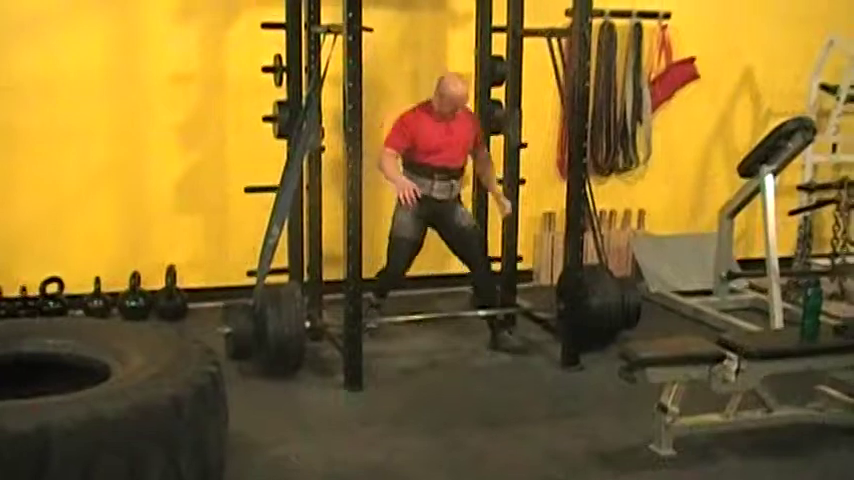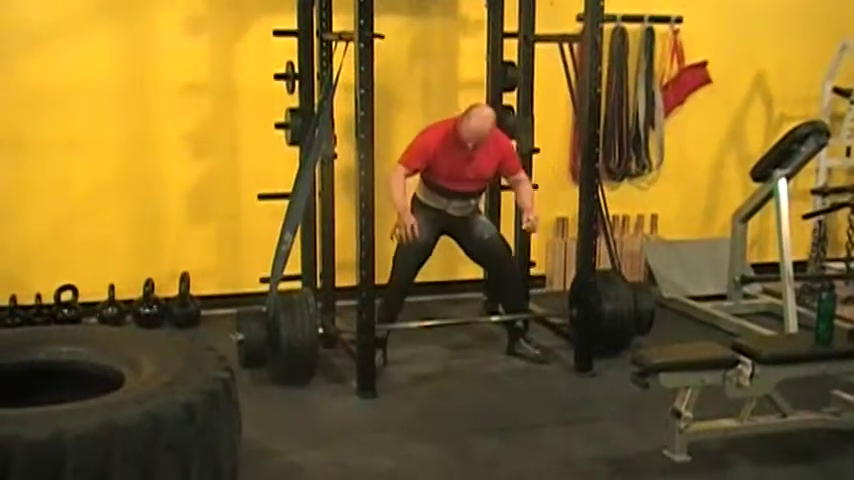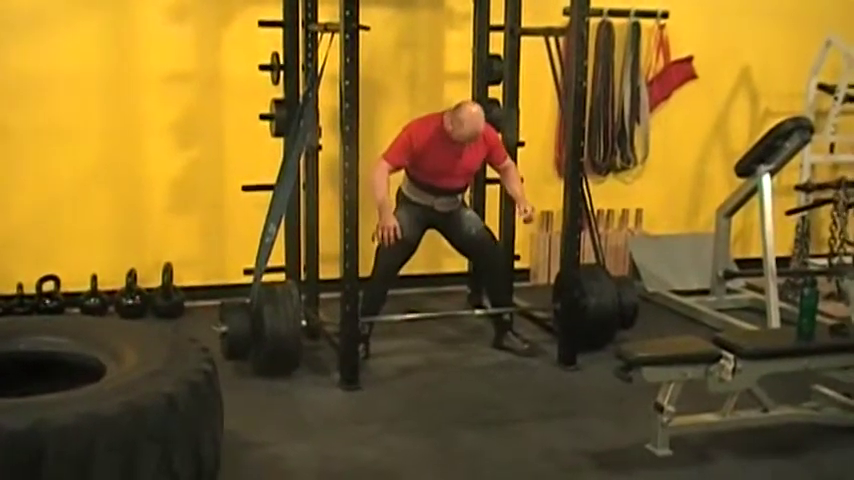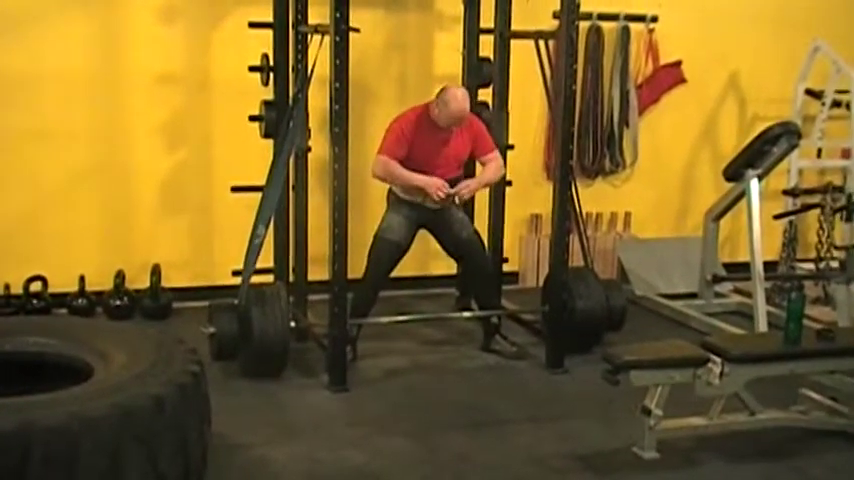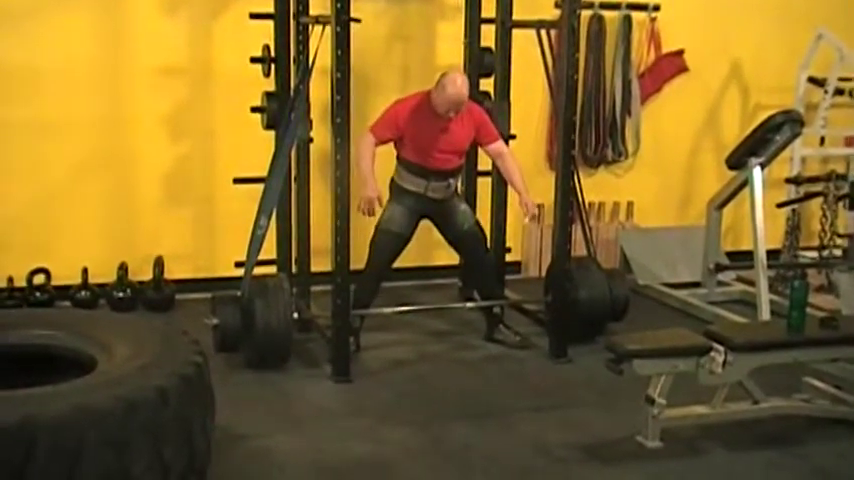
dt=1s
person 1, frame 1
left shoulder: (470, 121)
right shoulder: (412, 120)
left elbow: (482, 157)
right elbow: (386, 157)
left wrist: (497, 194)
right wrist: (400, 180)
left hip: (450, 201)
right hip: (415, 199)
left knee: (479, 257)
right knee: (398, 263)
left ankle: (498, 329)
right ankle: (374, 304)
person 1, frame 2
left shoulder: (501, 144)
right shoulder: (434, 136)
left elbow: (519, 179)
right elbow: (398, 174)
left wrist: (528, 210)
right wrist: (403, 213)
left hip: (469, 213)
right hip: (429, 210)
left knee: (506, 267)
right knee: (403, 272)
left ankle: (518, 336)
right ankle: (378, 341)
person 1, frame 3
left shoulder: (486, 135)
right shoulder: (419, 131)
left elbow: (507, 167)
right elbow: (381, 169)
left wrist: (521, 199)
right wrist: (385, 213)
left hip: (454, 207)
right hip: (414, 204)
left knee: (494, 258)
right knee: (386, 264)
left ankle: (504, 331)
right ankle: (361, 334)
person 1, frame 4
left shoulder: (472, 125)
right shoulder: (407, 122)
left elbow: (496, 164)
right elbow: (380, 167)
left wrist: (477, 182)
right wrist: (423, 181)
left hip: (446, 206)
right hip: (405, 204)
left knee: (481, 263)
right knee: (377, 268)
left ankle: (492, 333)
right ankle: (349, 337)
person 1, frame 5
left shoulder: (475, 115)
right shoulder: (405, 109)
left elbow: (501, 153)
right elbow: (368, 142)
left wrist: (522, 192)
right wrist: (369, 185)
left hip: (447, 195)
right hip: (407, 193)
left knee: (479, 254)
right knee: (379, 260)
left ankle: (496, 323)
right ankle: (352, 328)
